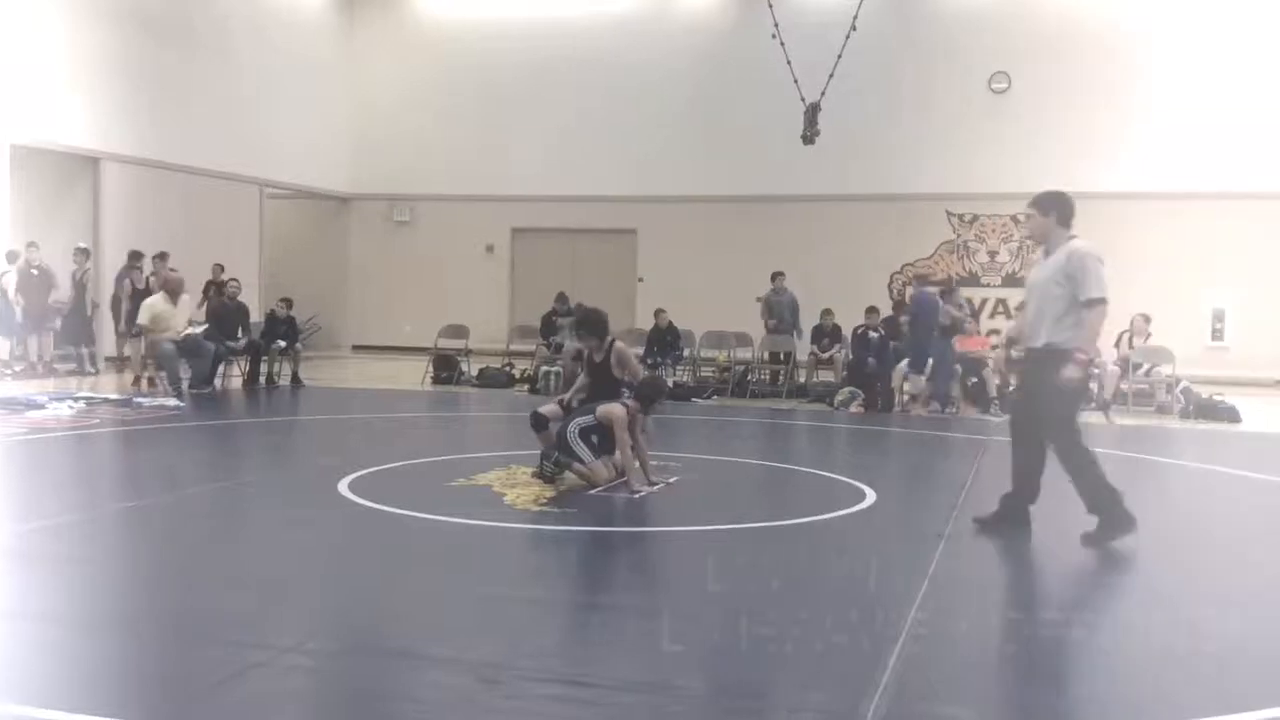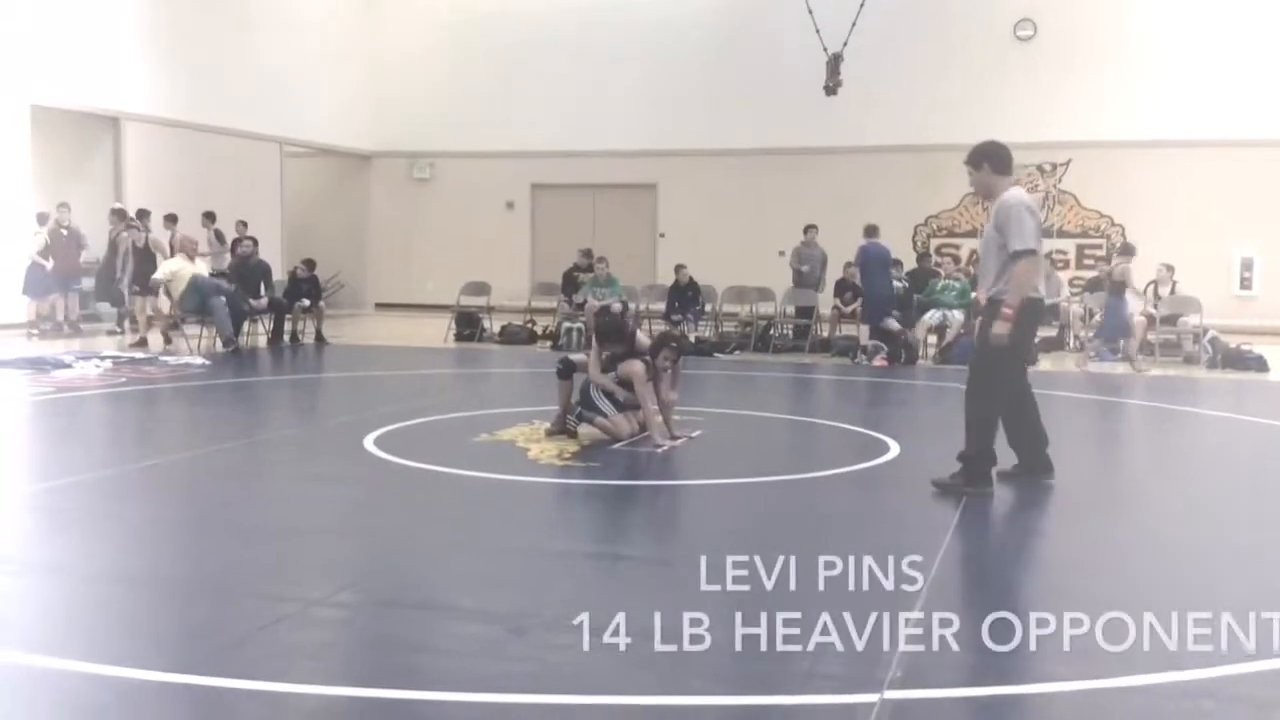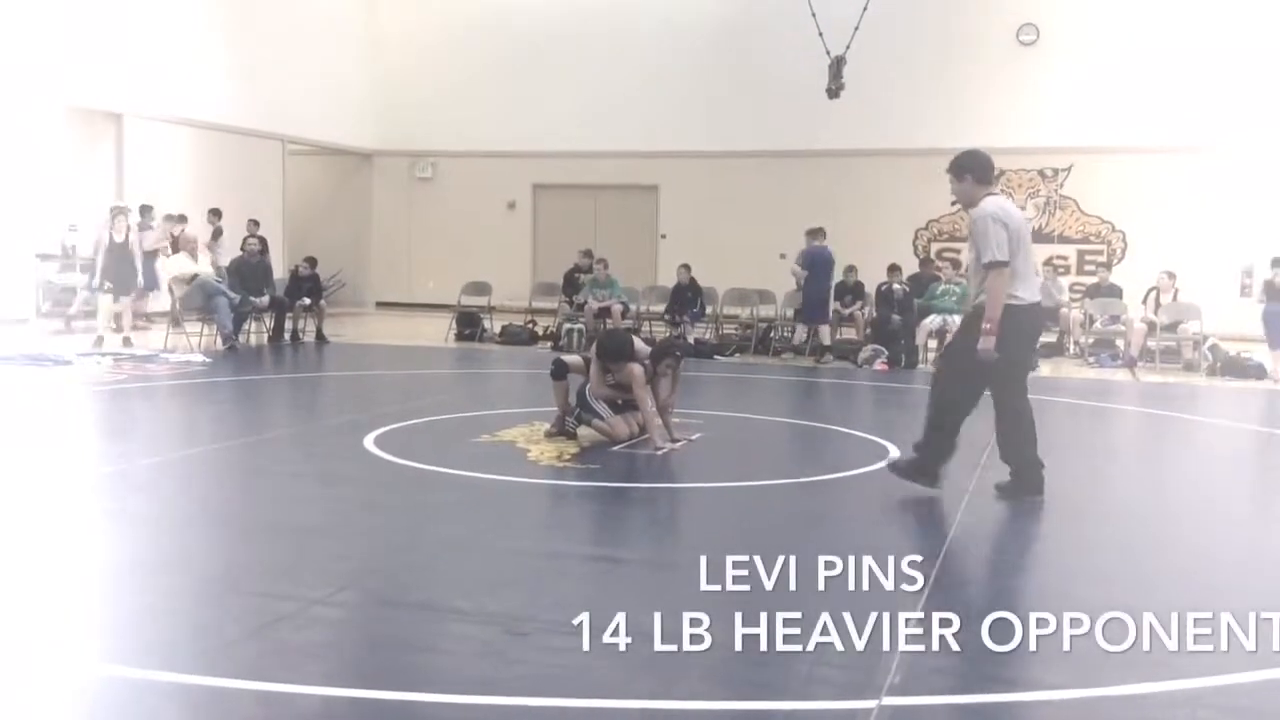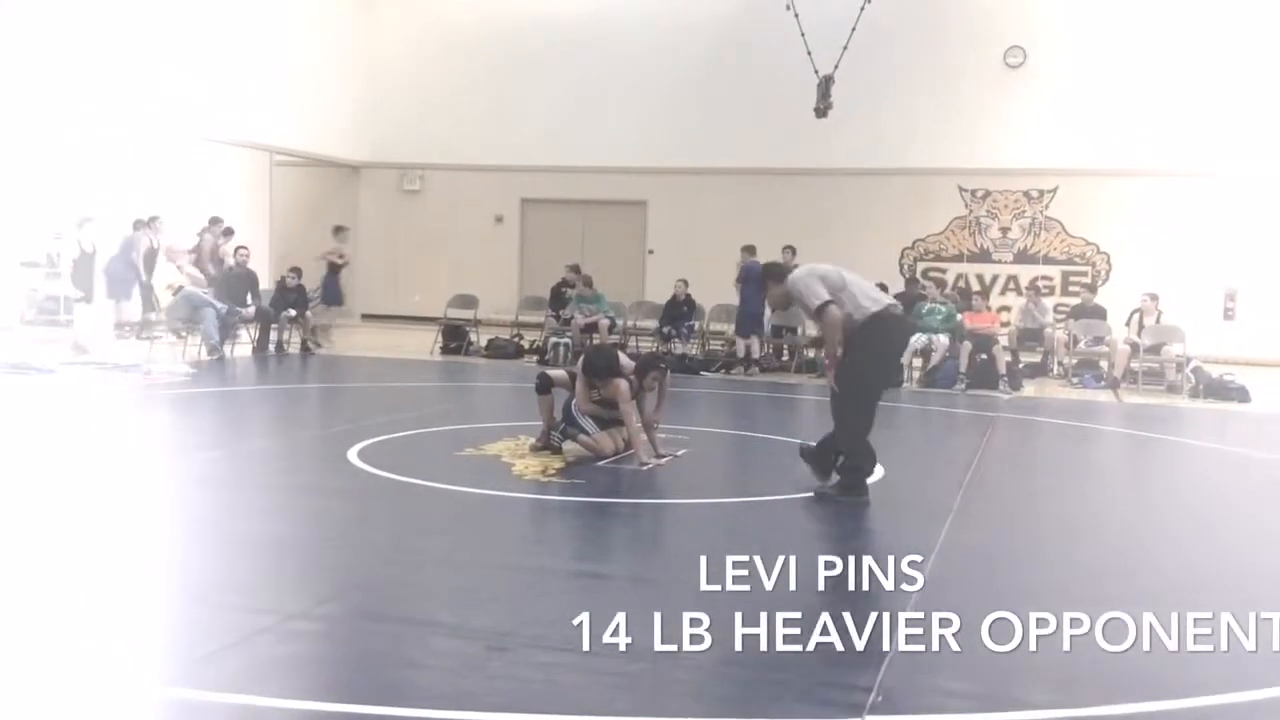
dt=1s
person 1, frame 1
left shoulder: (1079, 255)
right shoulder: (1045, 259)
left elbow: (1096, 309)
left wrist: (1079, 360)
right wrist: (1013, 339)
left hip: (1060, 361)
right hip: (1036, 358)
left knee: (1064, 440)
right knee: (1025, 437)
left ankle: (1113, 515)
right ankle: (1015, 511)
person 1, frame 2
left shoulder: (1013, 204)
right shoulder: (1004, 204)
left elbow: (1026, 262)
left wrist: (1004, 315)
right wrist: (996, 310)
left hip: (1009, 308)
right hip: (1006, 307)
left knee: (983, 390)
right knee: (1011, 389)
left ankle: (975, 473)
right ankle: (1034, 461)
person 1, frame 3
left shoulder: (985, 213)
right shoulder: (1006, 207)
left elbow: (998, 274)
left wrist: (988, 330)
left hip: (1006, 314)
right hip: (1028, 312)
left knee: (951, 384)
right knee: (1011, 396)
left ankle: (926, 463)
right ankle: (1028, 477)
person 1, frame 4
left shoulder: (798, 279)
right shoulder: (810, 276)
left elbow: (833, 317)
left wrist: (831, 364)
left hip: (878, 327)
right hip: (894, 323)
left knee: (848, 404)
right knee: (857, 403)
left ankle: (854, 482)
right ankle: (824, 457)
